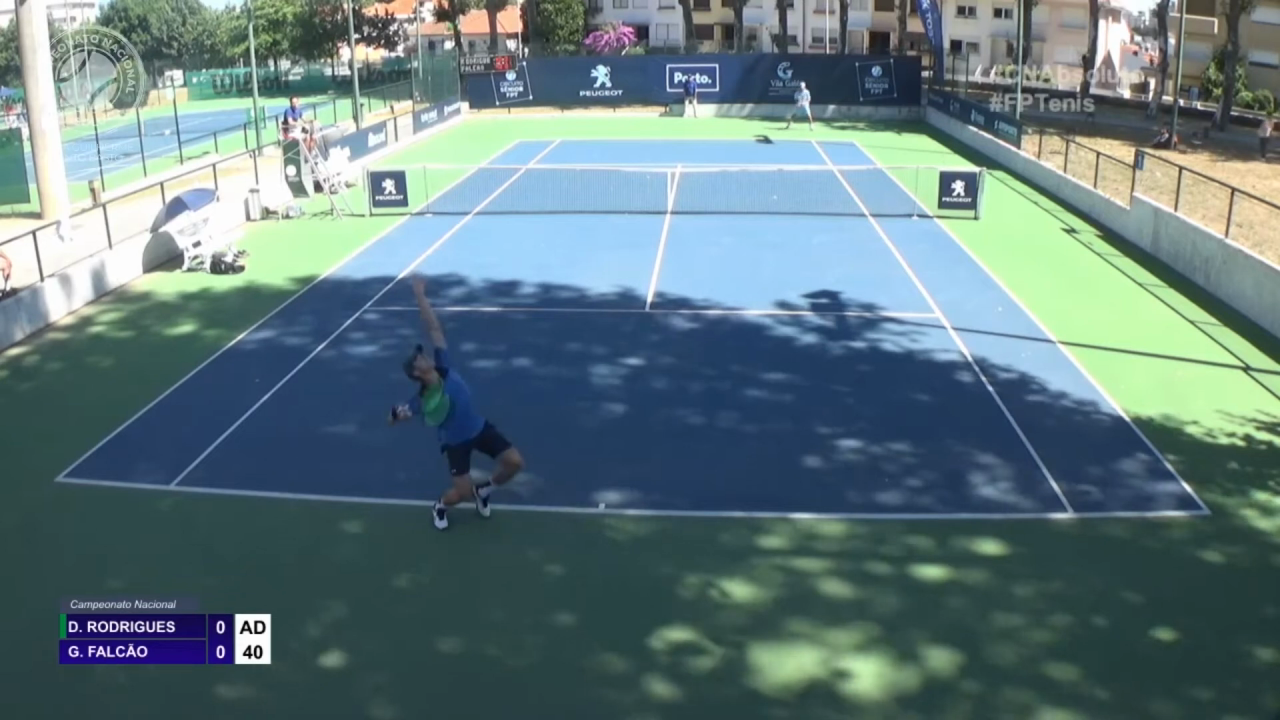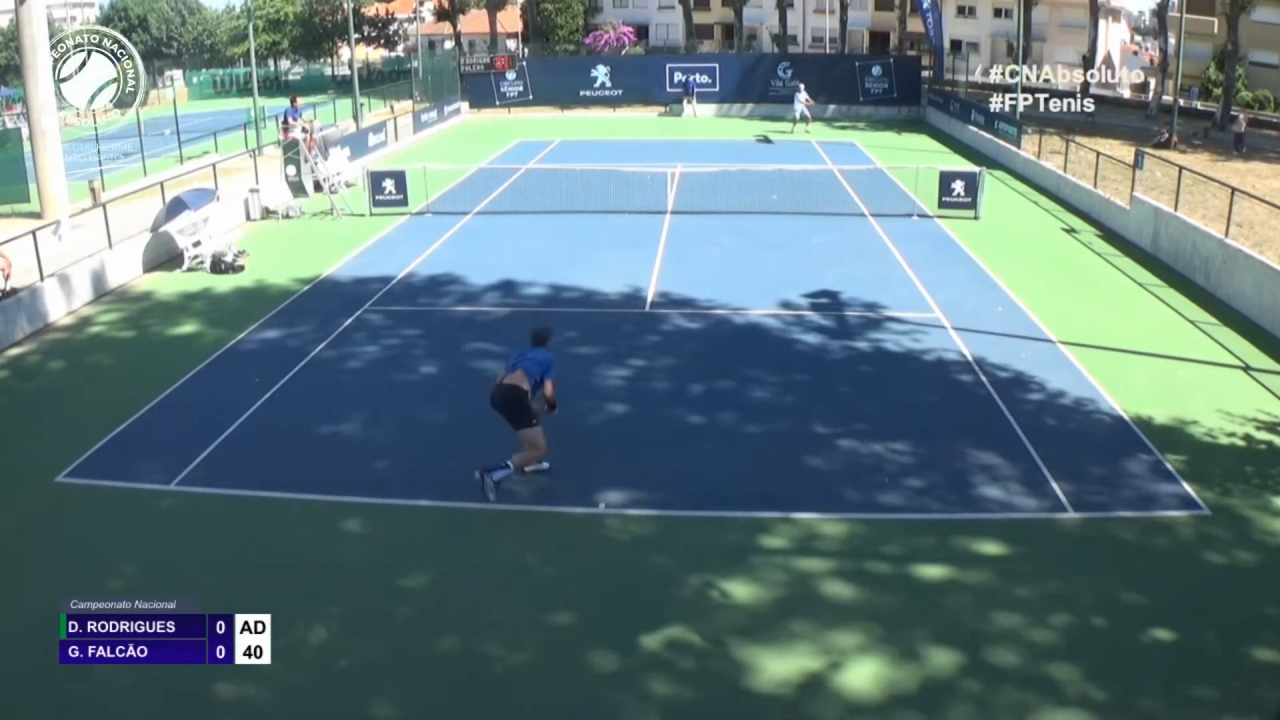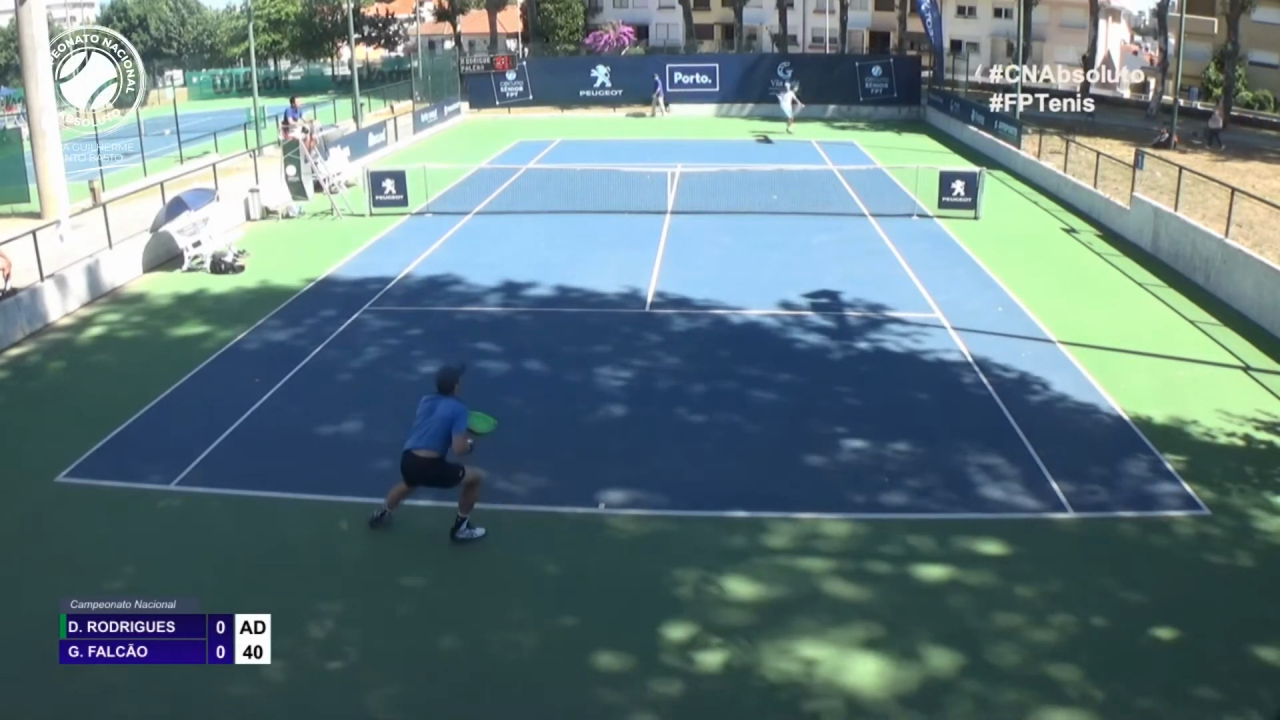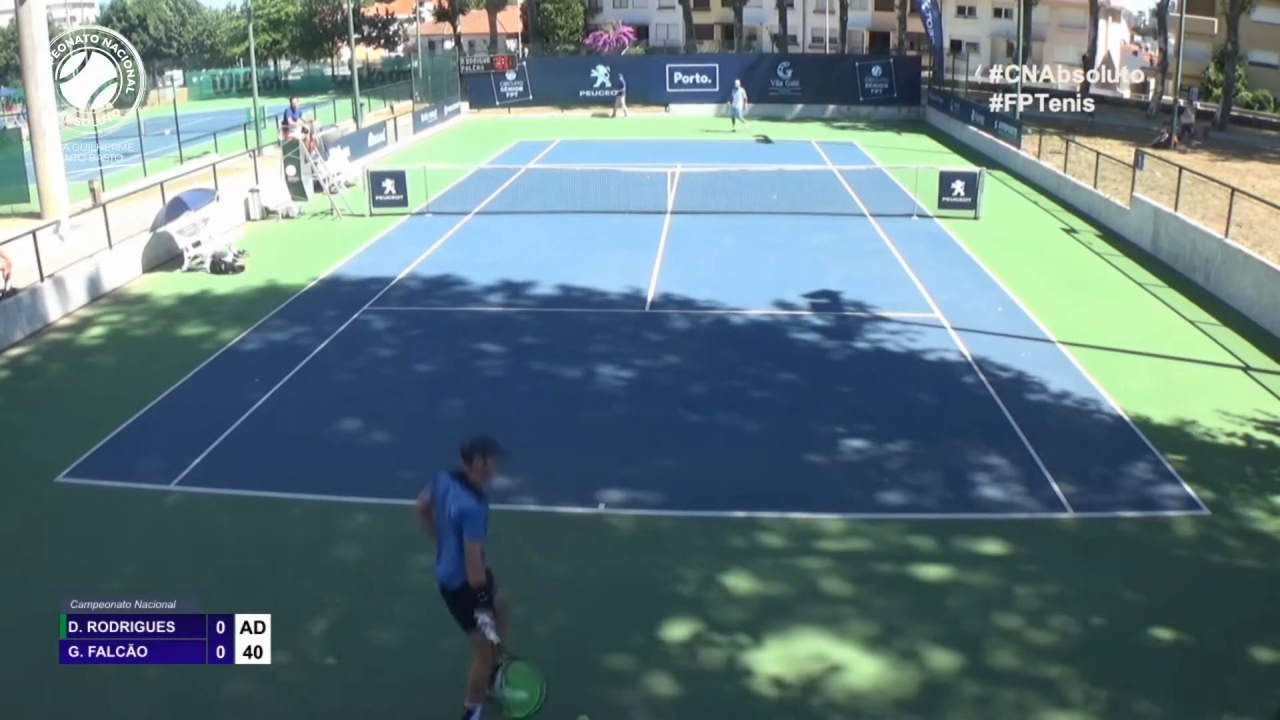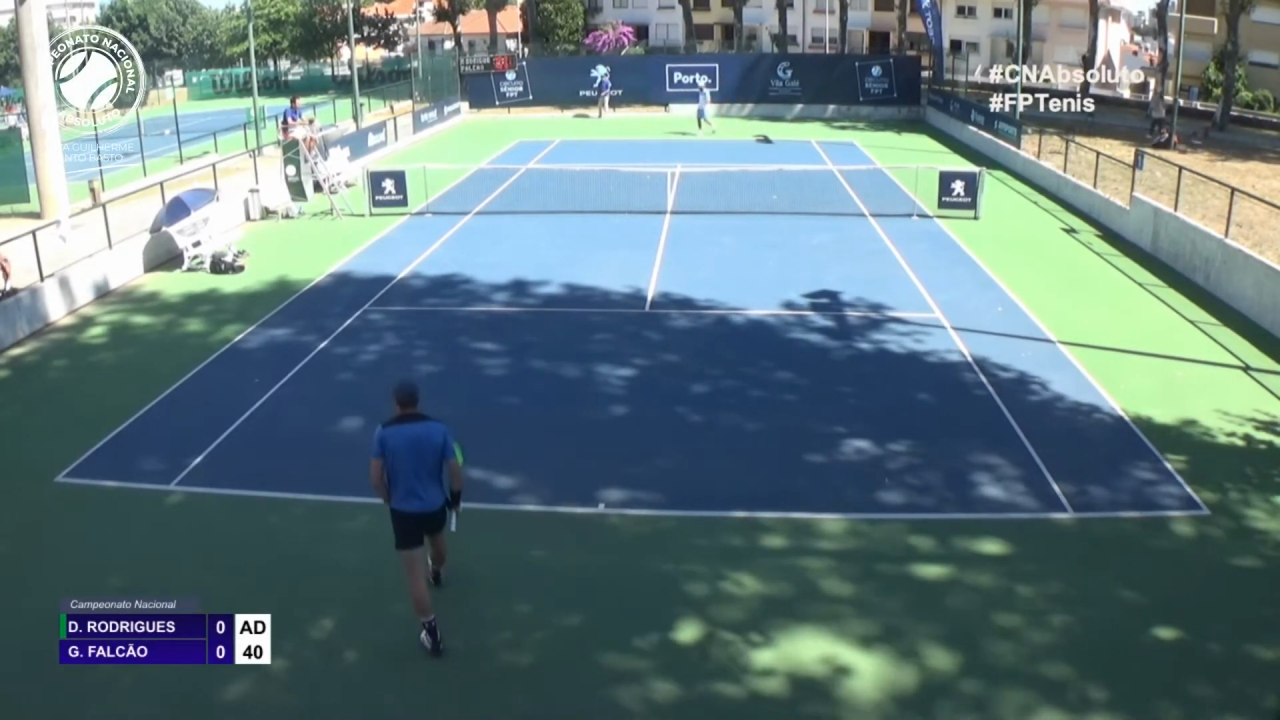
dt=1s
person 1, frame 1
left shoulder: (443, 366)
right shoulder: (422, 399)
left elbow: (433, 327)
right elbow: (396, 418)
left wrist: (420, 295)
right wrist: (398, 413)
left hip: (480, 427)
right hip: (455, 442)
left knee: (515, 463)
right knee: (462, 491)
left ankle: (483, 489)
right ankle: (441, 506)
person 1, frame 2
left shoulder: (520, 355)
right shoulder: (548, 357)
left elbow: (498, 382)
right elbow: (548, 393)
right wrist: (552, 406)
left hip: (499, 394)
right hip: (514, 397)
left knee: (534, 415)
right knee: (539, 449)
left ankle: (530, 462)
right ankle: (494, 475)
person 1, frame 3
left shoulder: (426, 402)
right shoulder: (459, 409)
right elbow: (458, 449)
left wrist: (460, 433)
right wrist: (469, 445)
left hip: (408, 461)
right hip: (431, 468)
left knee: (409, 484)
right knee: (476, 479)
left ankle: (382, 515)
right ankle: (461, 527)
person 1, frame 4
left shoulder: (446, 479)
right shoulder: (472, 505)
left elbow: (421, 508)
right elbow: (472, 559)
right wrist: (482, 604)
left hip: (452, 572)
right hip: (462, 583)
left knee: (499, 613)
right knee: (486, 650)
left ankle: (492, 675)
person 1, frame 5
left shoulder: (384, 432)
right shoulder: (438, 429)
left elbow: (376, 477)
right elbow: (455, 471)
left wrist: (389, 500)
right wrist: (455, 498)
left hip: (403, 510)
right hip: (435, 505)
left knee: (415, 573)
right knee: (437, 540)
left ankle: (431, 632)
right ankle: (437, 574)
